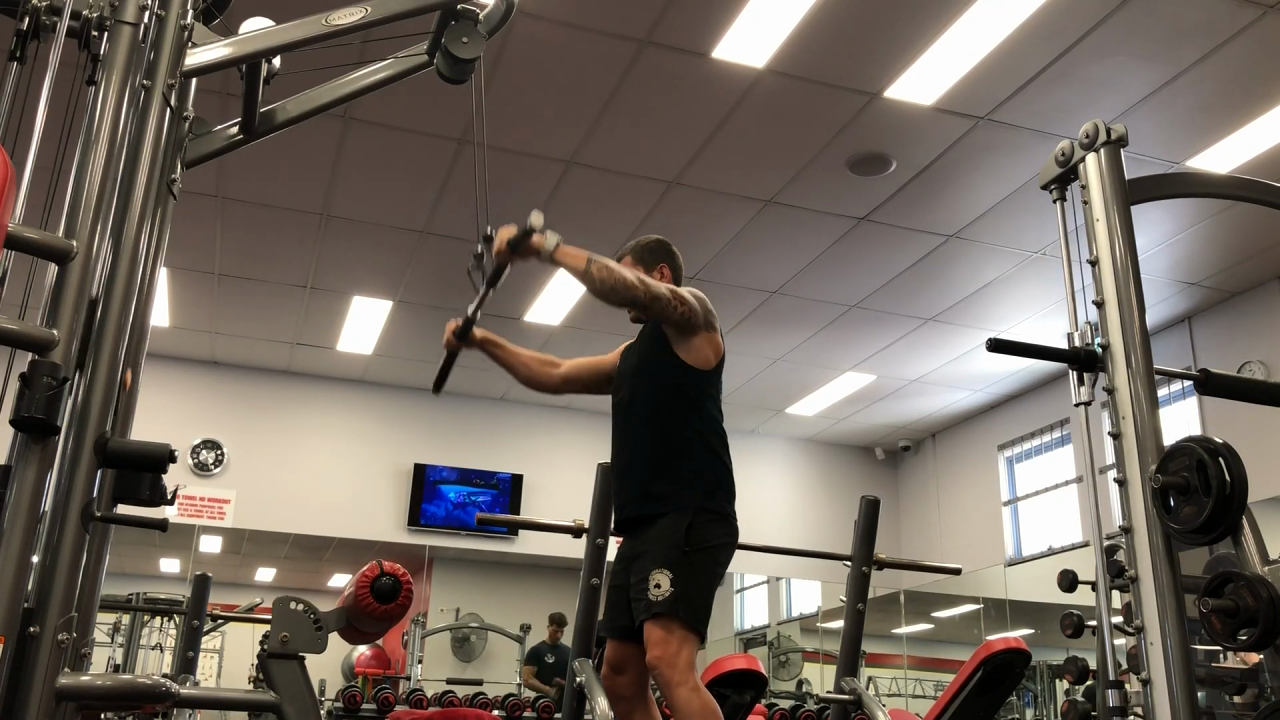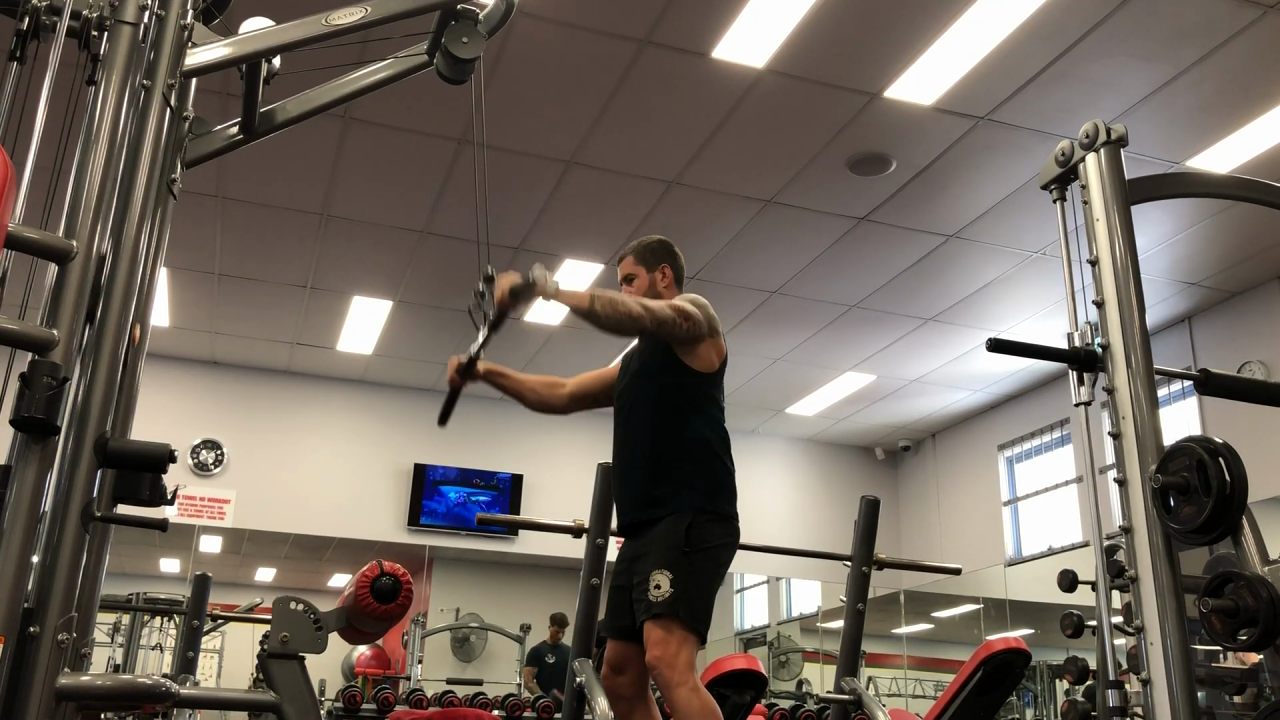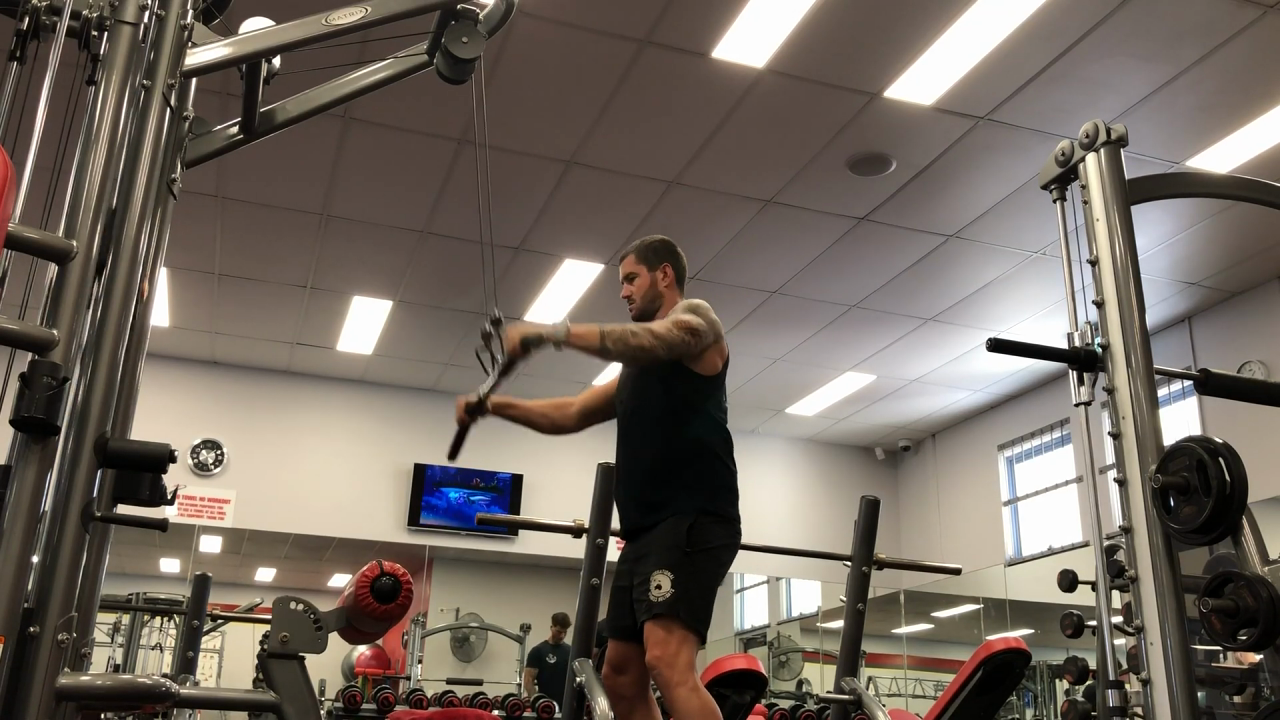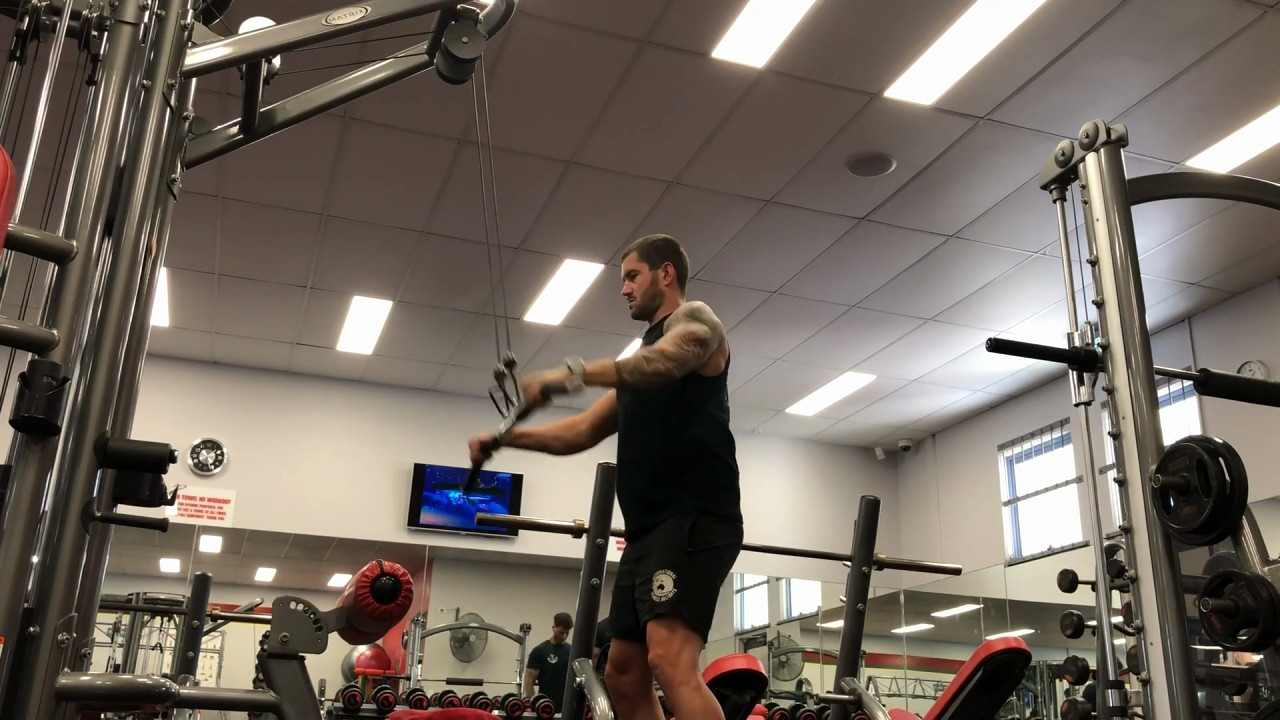
dt=0.1s
person 1, frame 1
left shoulder: (690, 315)
right shoulder: (632, 355)
left elbow: (625, 287)
right elbow: (555, 375)
left wrist: (544, 245)
right wrist: (485, 342)
left hip: (688, 519)
right hip: (644, 527)
left knee: (668, 661)
right knee: (621, 675)
person 1, frame 2
left shoulder: (692, 314)
right shoulder: (635, 358)
left elbow: (628, 313)
right elbow: (564, 394)
left wrist: (542, 282)
right wrist: (490, 373)
left hip: (691, 519)
right hip: (645, 529)
left knee: (668, 662)
right knee: (621, 675)
person 1, frame 3
left shoulder: (695, 319)
right shoulder: (637, 366)
left elbow: (644, 339)
right elbow: (571, 415)
left wrist: (551, 332)
right wrist: (497, 405)
left hip: (692, 521)
right hip: (647, 530)
left knee: (668, 662)
right knee: (621, 675)
person 1, frame 4
left shoulder: (693, 319)
right shoulder: (639, 366)
left elbow: (662, 363)
right elbow: (582, 433)
left wrist: (566, 373)
right wrist: (507, 438)
left hip: (694, 519)
right hip: (649, 529)
left knee: (671, 663)
right knee: (624, 674)
